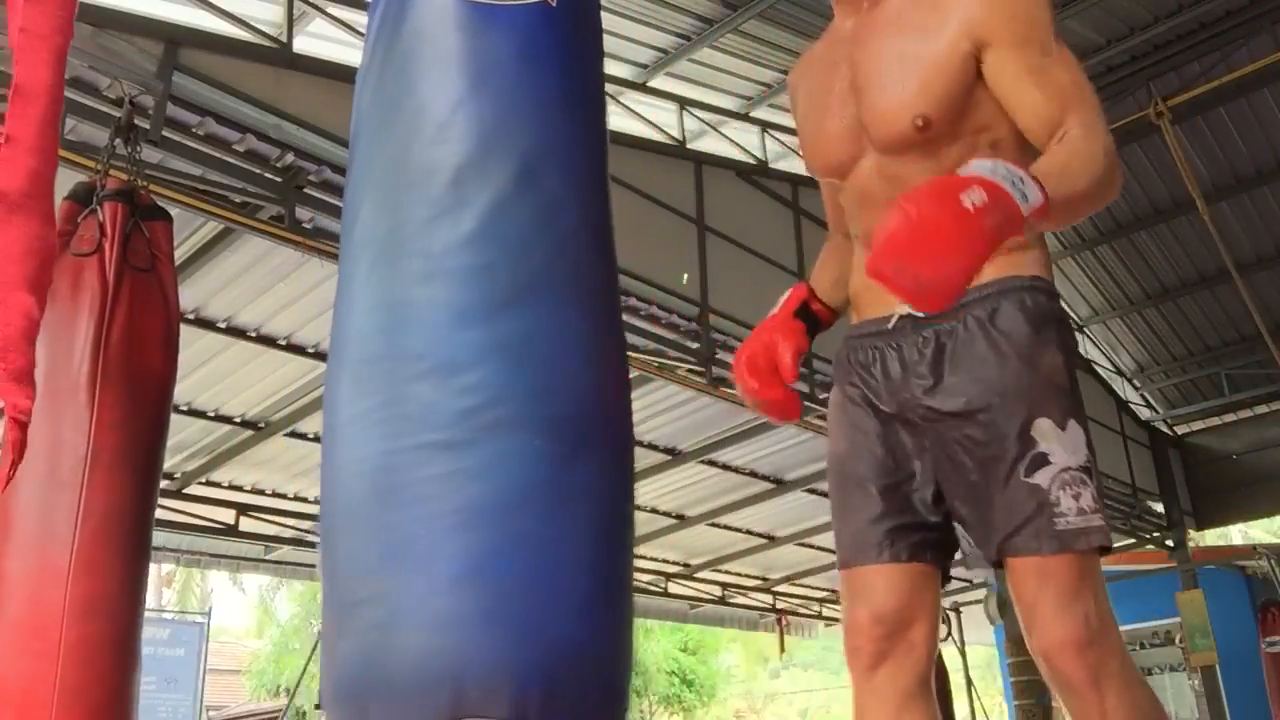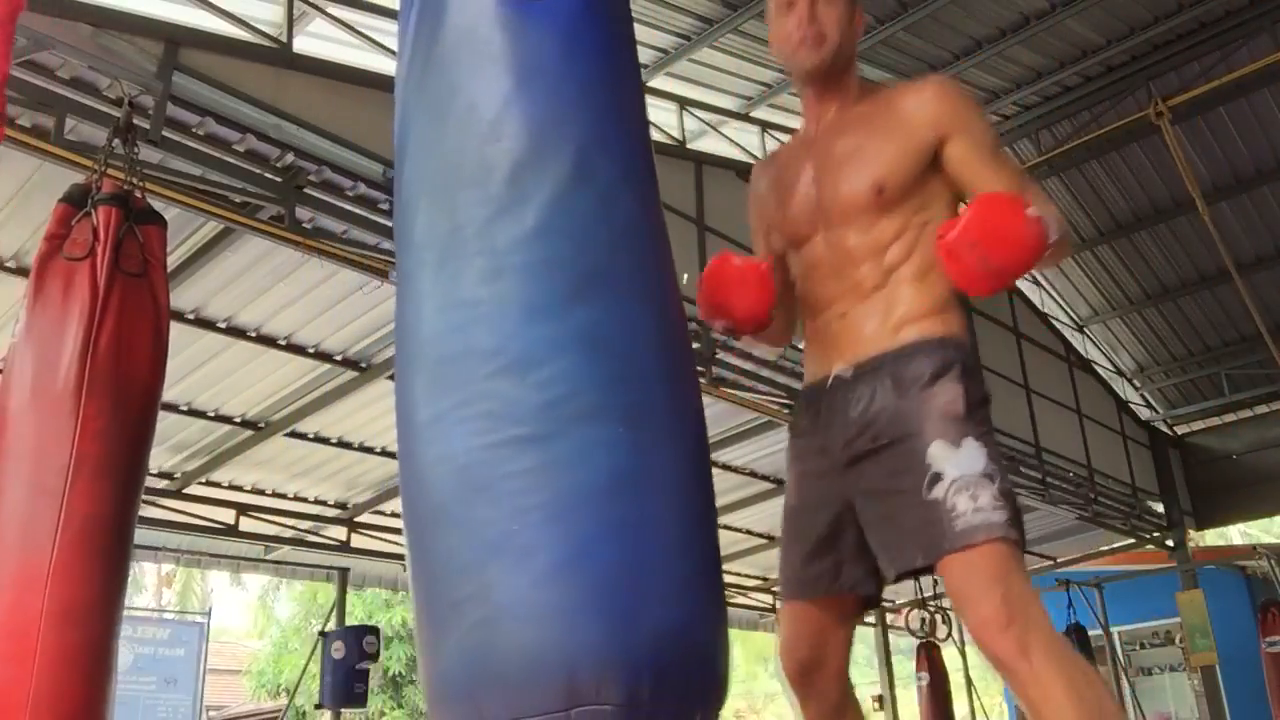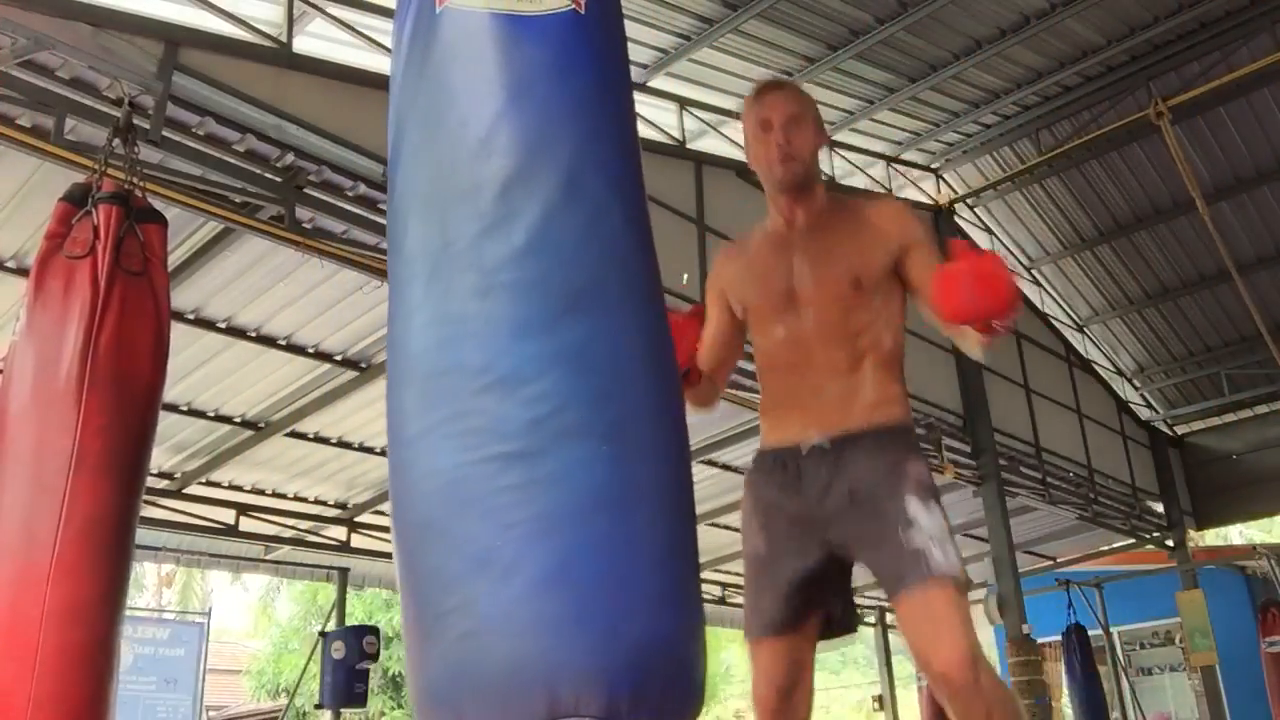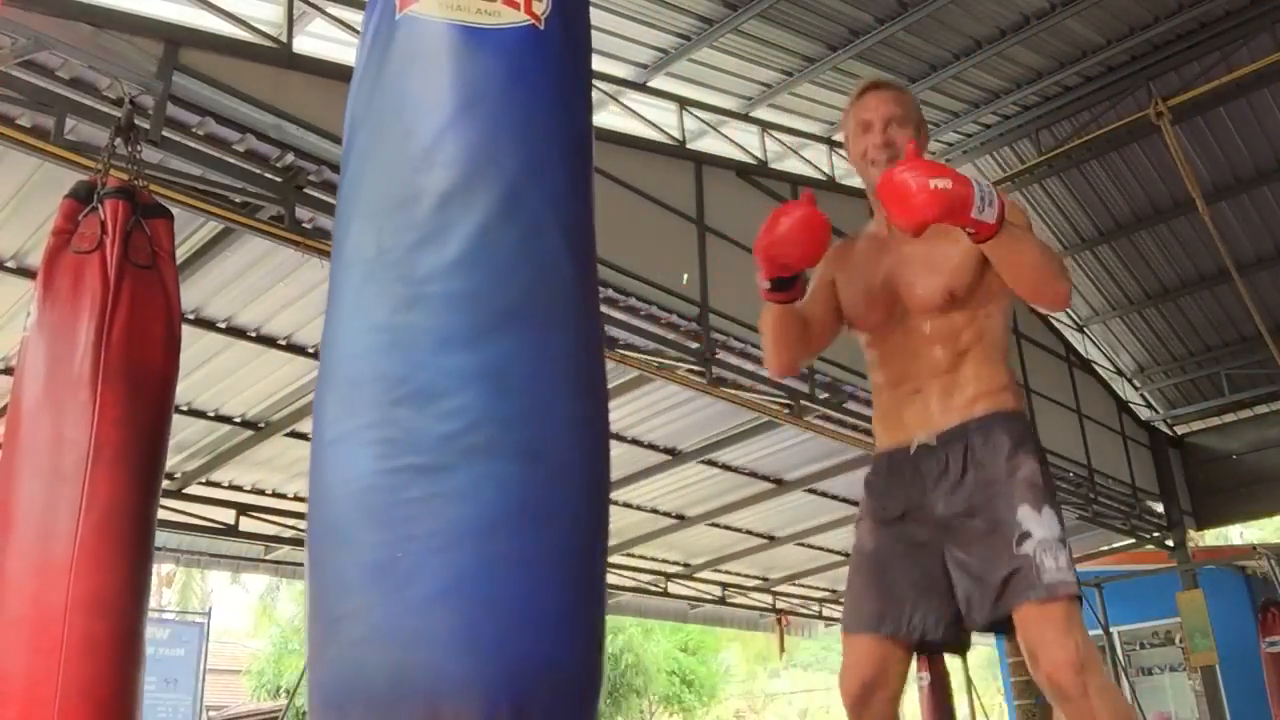
dt=0.5s
person 1, frame 1
right shoulder: (811, 76)
left elbow: (1094, 161)
left wrist: (996, 203)
right wrist: (793, 318)
left hip: (995, 338)
right hip: (870, 371)
left knee: (1073, 644)
right knee: (881, 646)
person 1, frame 2
left shoulder: (926, 107)
right shoulder: (771, 176)
left elbow: (1031, 214)
left wrist: (1029, 229)
right wrist: (733, 308)
left hip: (918, 387)
right hip: (821, 420)
left knee: (1004, 623)
right knee: (808, 660)
person 1, frame 3
left shoulder: (887, 223)
right shoulder: (734, 266)
left elbow: (975, 336)
right elbow: (706, 388)
left wrist: (986, 306)
right wrist: (673, 367)
left hip: (879, 459)
right hip: (781, 478)
left knee: (953, 661)
person 1, frame 4
left shoulder: (977, 204)
right shoulder: (842, 261)
left elbow: (1055, 291)
right elbow: (785, 361)
left wrist: (979, 212)
right wrist: (779, 279)
left hip: (988, 450)
right hip: (897, 475)
left knee: (1064, 661)
